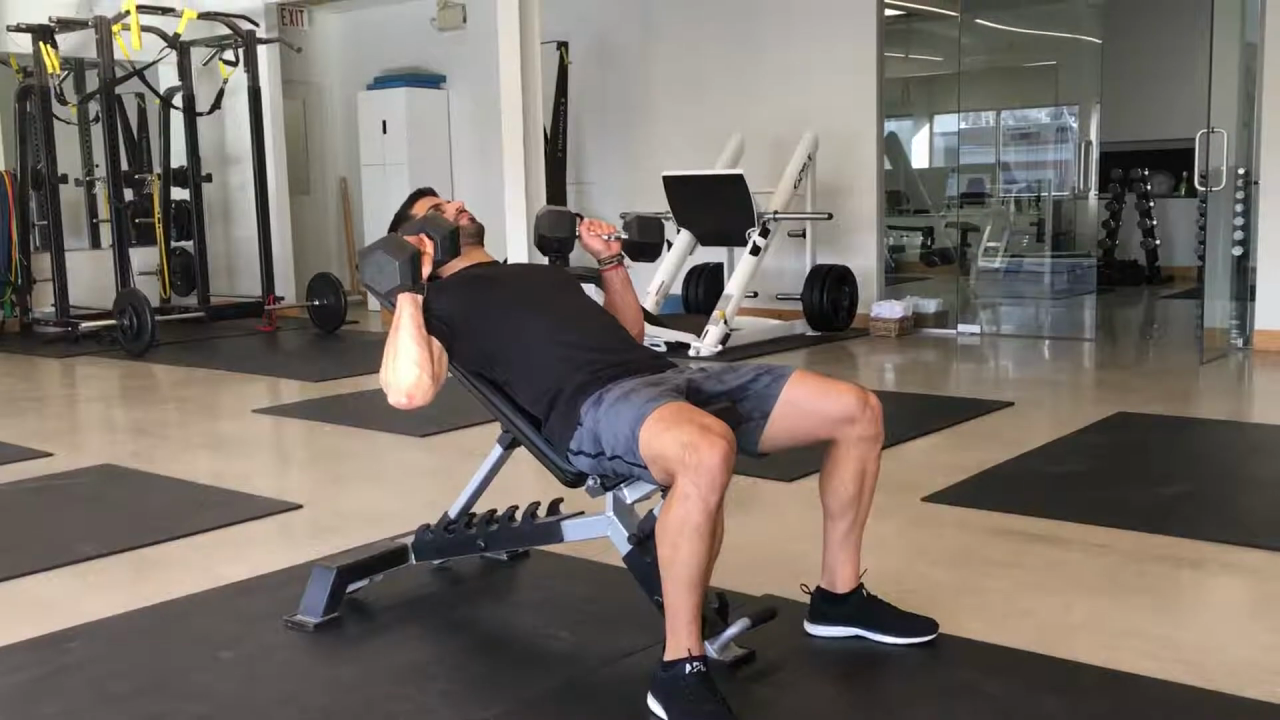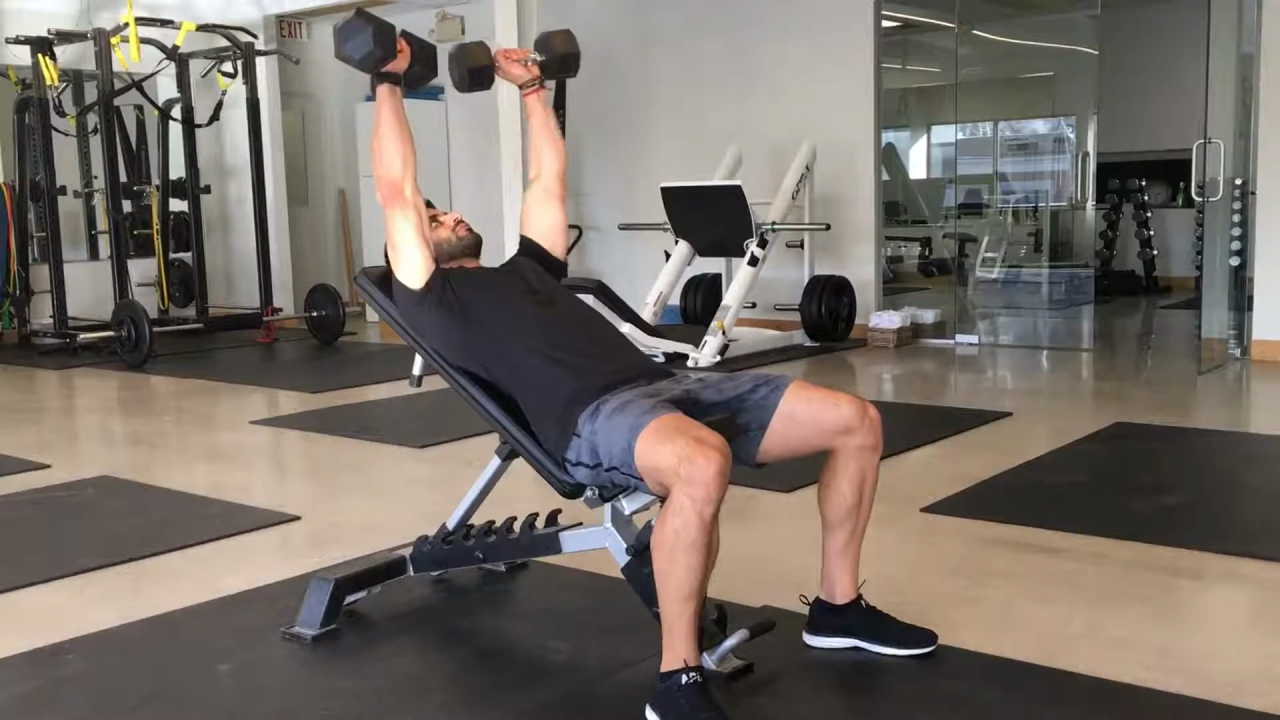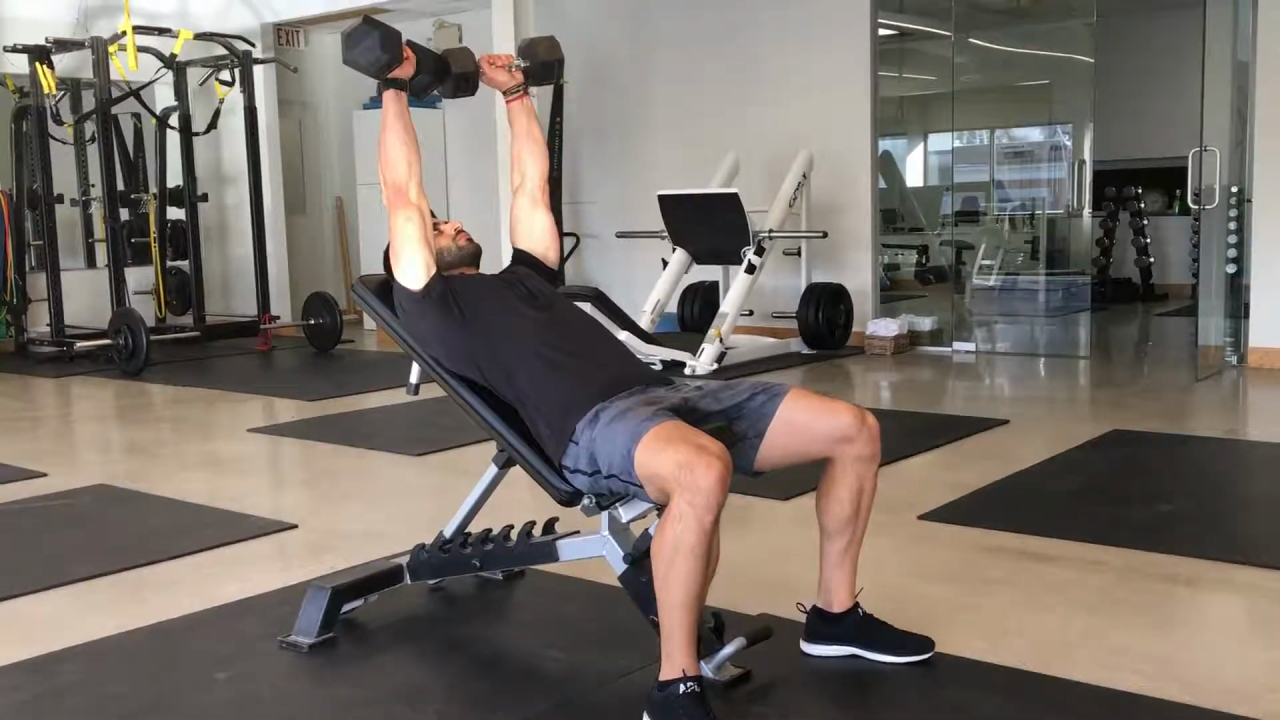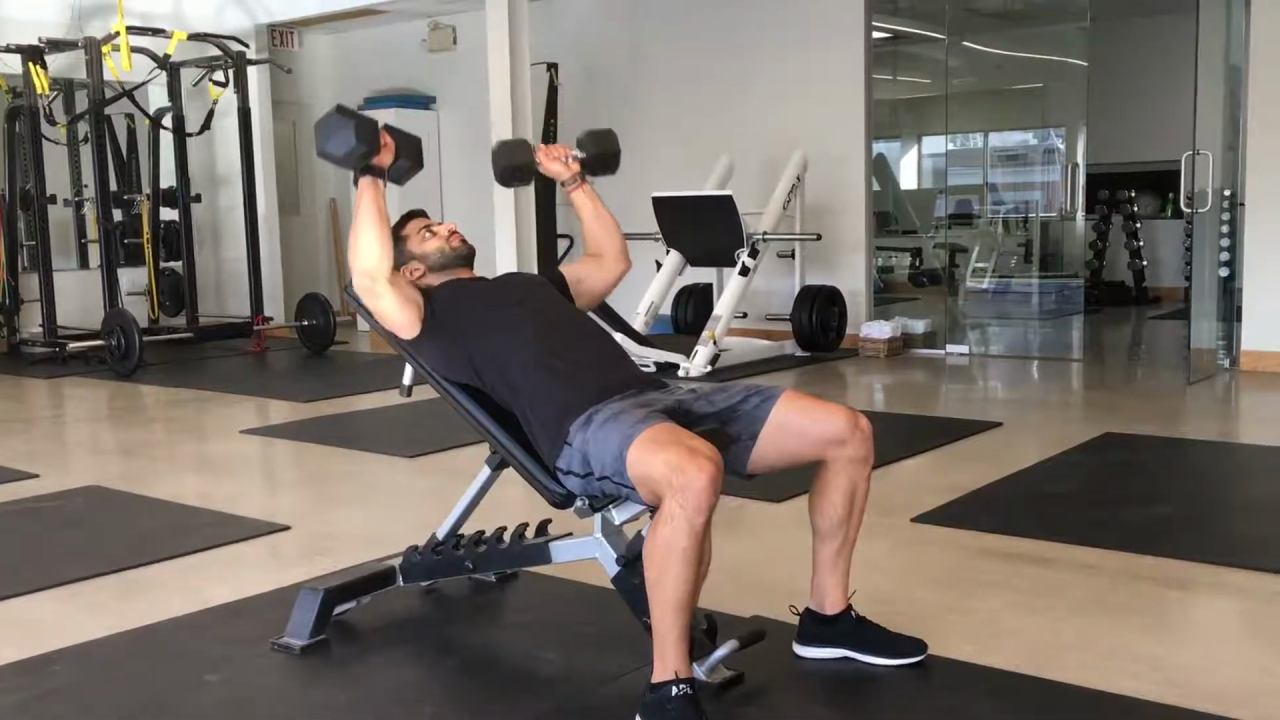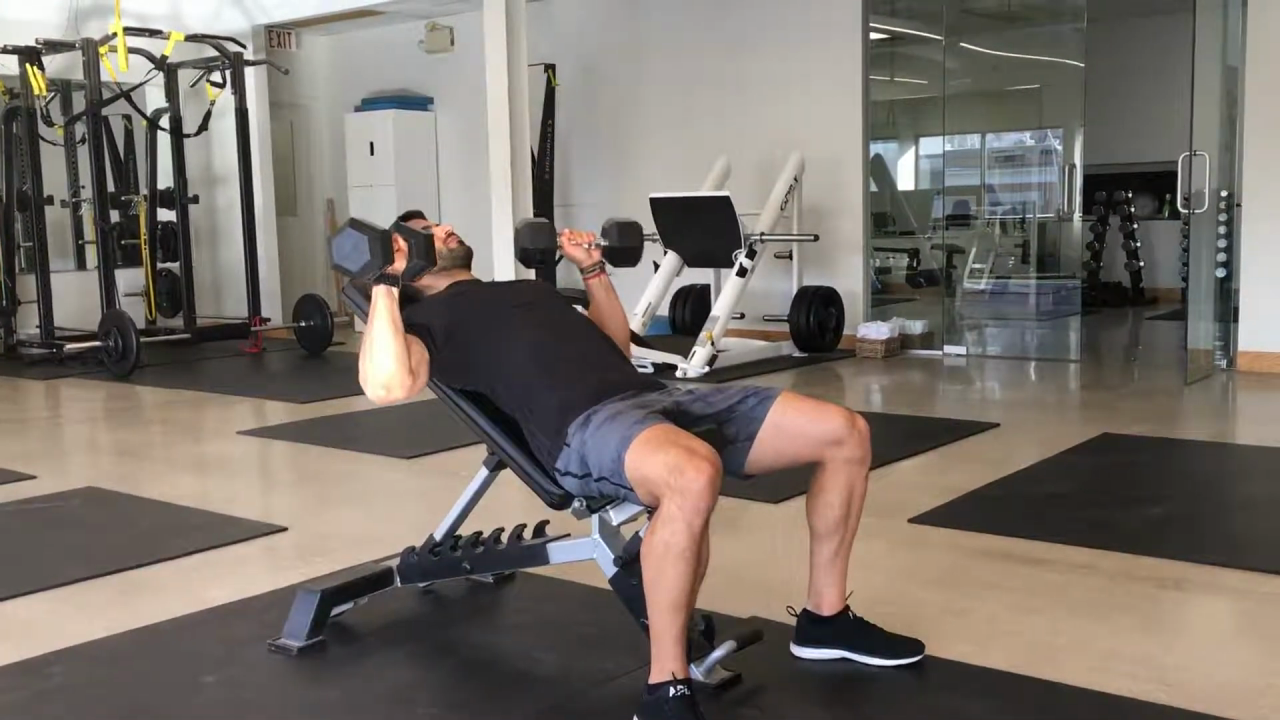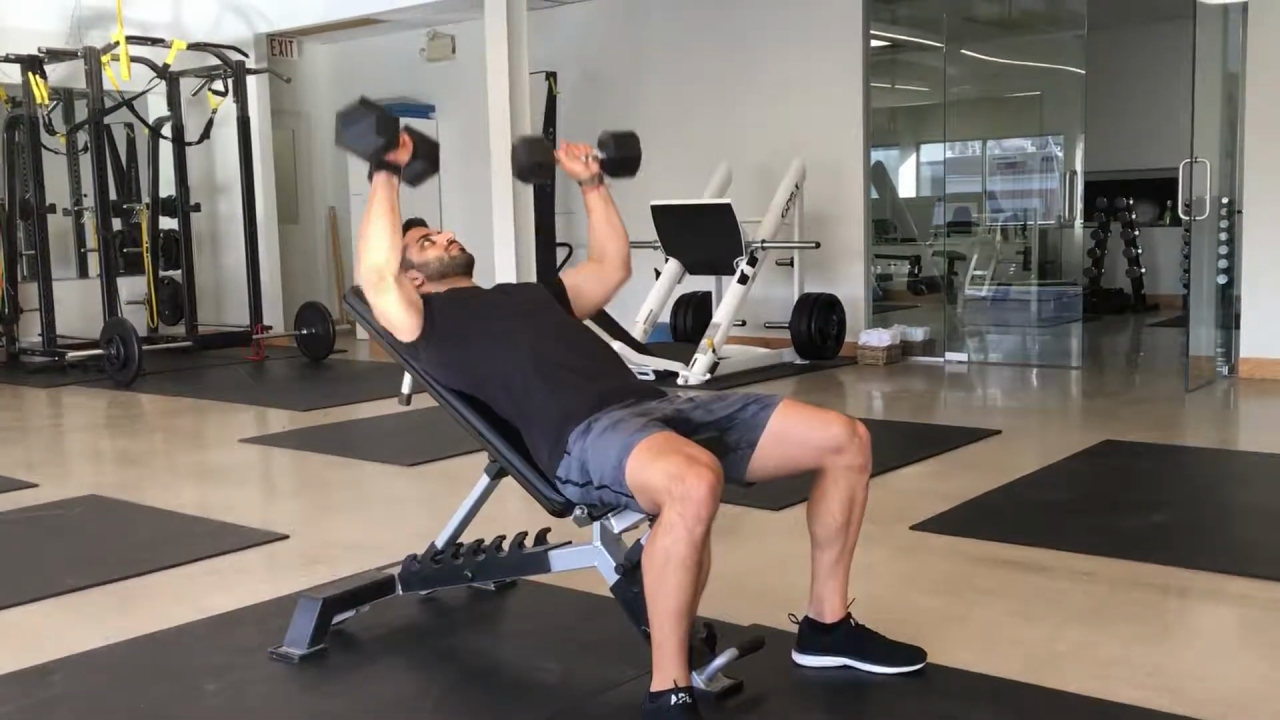
dt=0.7s
person 1, frame 1
left shoulder: (538, 270)
right shoulder: (444, 299)
right elbow: (408, 392)
left wrist: (611, 263)
right wrist: (409, 288)
left hip: (664, 374)
right hip: (595, 405)
left knee: (857, 411)
right knee: (707, 454)
left ankle: (839, 596)
right ankle: (680, 670)
person 1, frame 2
left shoulder: (526, 267)
right shoulder: (435, 300)
left elbow: (549, 179)
right elbow: (396, 193)
left wrist: (530, 88)
right wrist: (388, 84)
left hip: (663, 384)
right hip: (591, 418)
left knee: (855, 421)
right knee: (704, 467)
left ankle: (838, 607)
person 1, frame 3
left shoulder: (522, 276)
right shoulder: (435, 305)
left elbow: (531, 184)
right elbow: (402, 196)
left wrist: (515, 93)
right wrist: (395, 89)
left hip: (661, 392)
right hip: (591, 426)
left knee: (854, 429)
right knee: (703, 473)
left ankle: (835, 614)
person 1, frame 4
left shoulder: (523, 283)
right shoulder: (432, 310)
left elbow: (611, 260)
right elbow: (374, 286)
left wrist: (572, 181)
right wrist: (370, 178)
left hip: (658, 394)
right hip: (587, 426)
left knee: (847, 432)
right knee: (694, 476)
left ankle: (827, 618)
person 1, frame 5
left shoulder: (524, 287)
right shoulder: (430, 317)
right elbow: (386, 386)
left wrist: (592, 270)
right wrist: (385, 283)
left hip: (652, 395)
right hip: (584, 426)
left knee: (845, 433)
right knee: (693, 476)
left ankle: (825, 618)
person 1, frame 6
left shoulder: (524, 291)
right shoulder: (430, 319)
left elbow: (612, 267)
right elbow: (376, 277)
left wrist: (592, 184)
right wrist: (386, 176)
left hip: (650, 401)
right hip: (583, 436)
left knee: (845, 441)
right knee: (694, 482)
left ankle: (827, 623)
